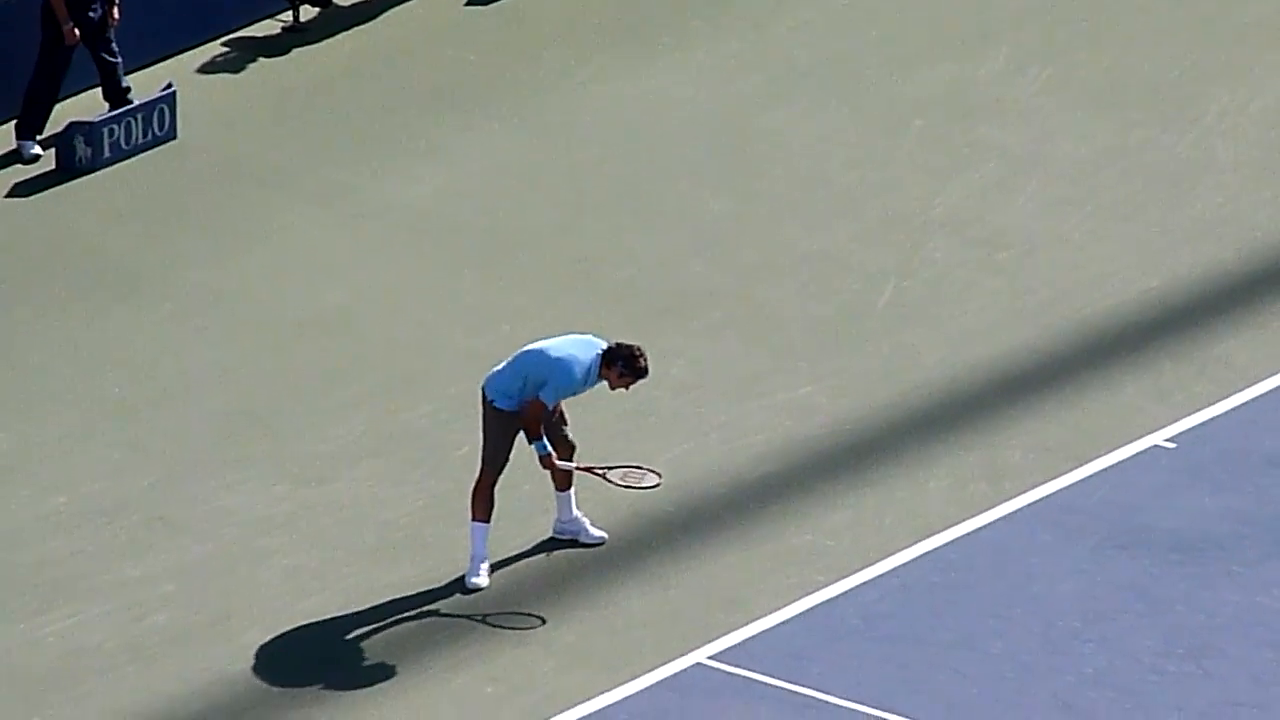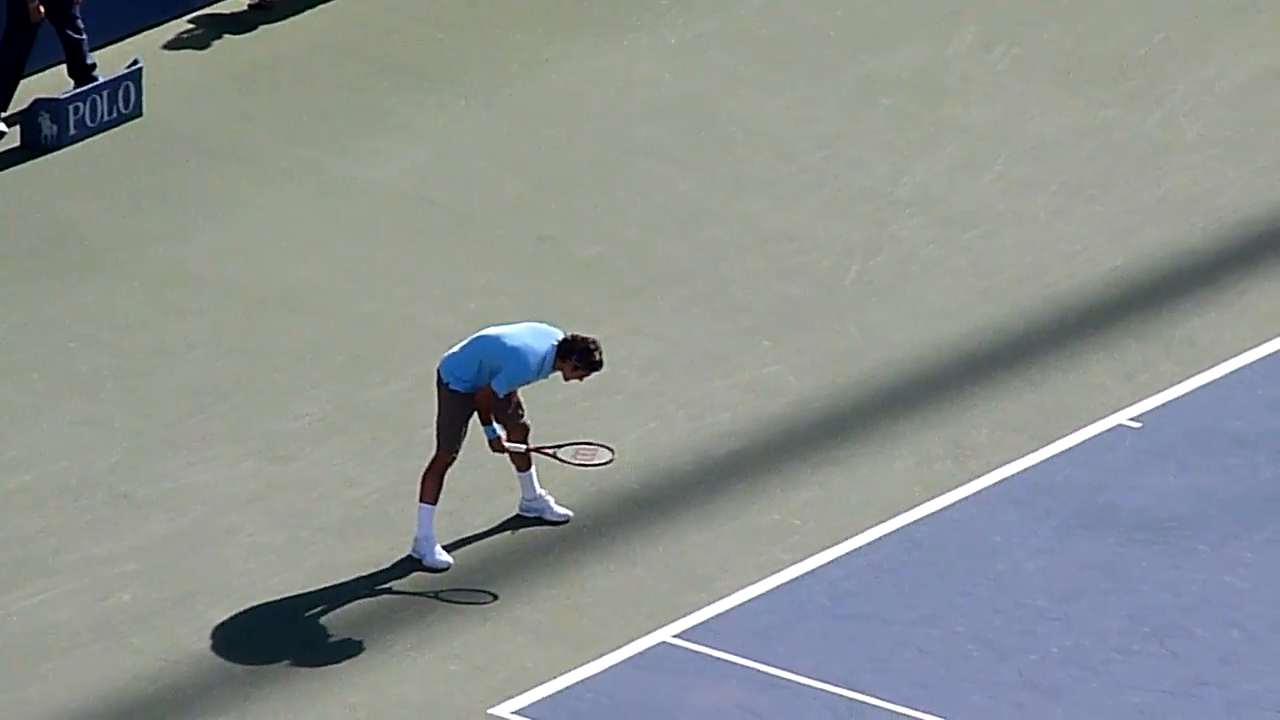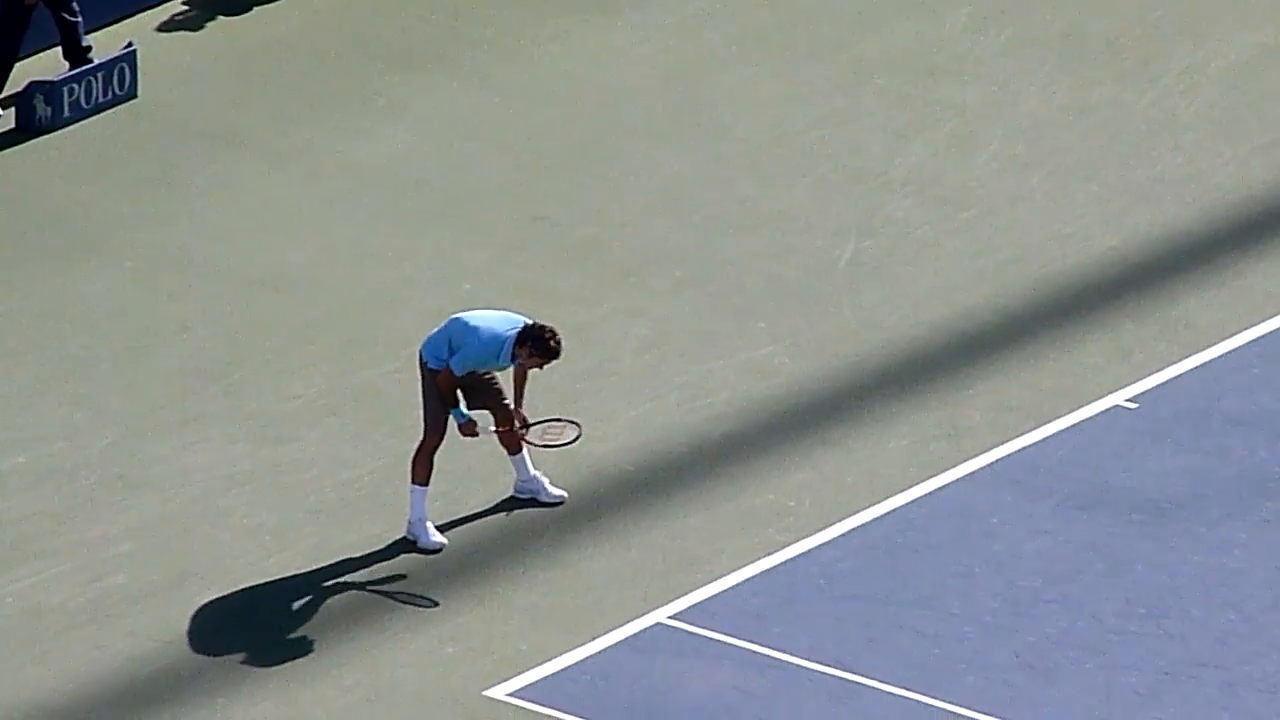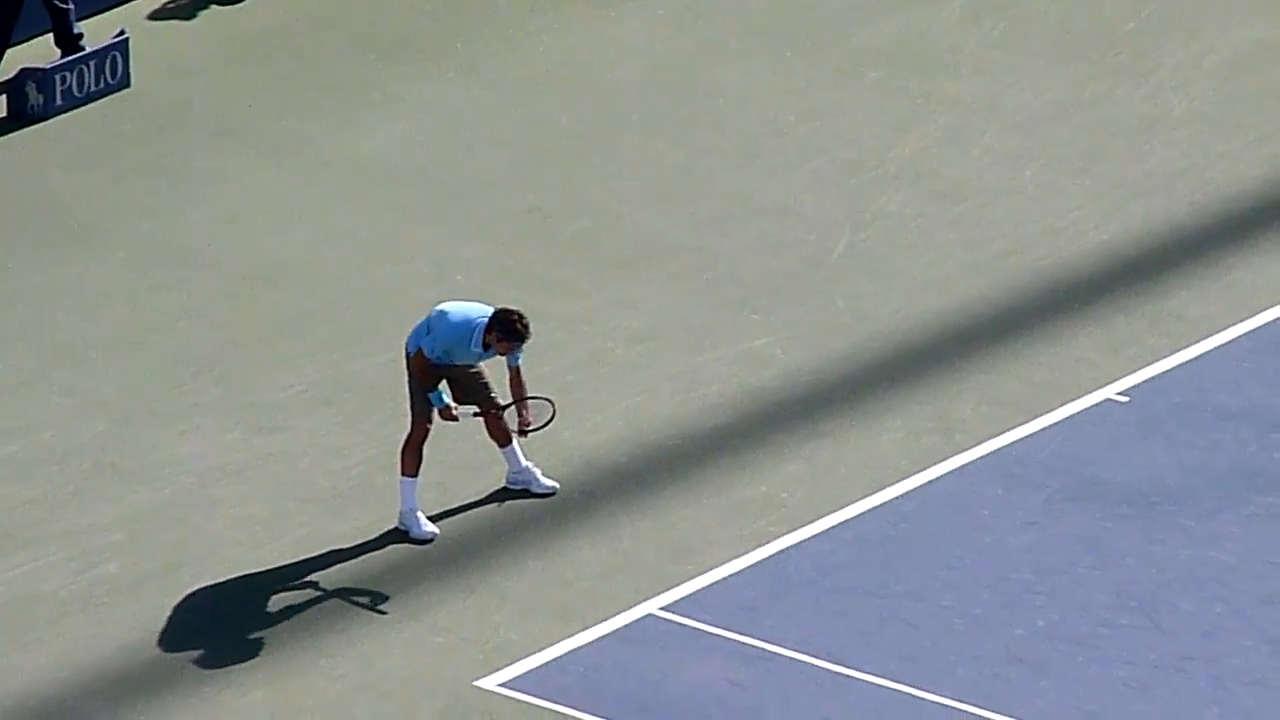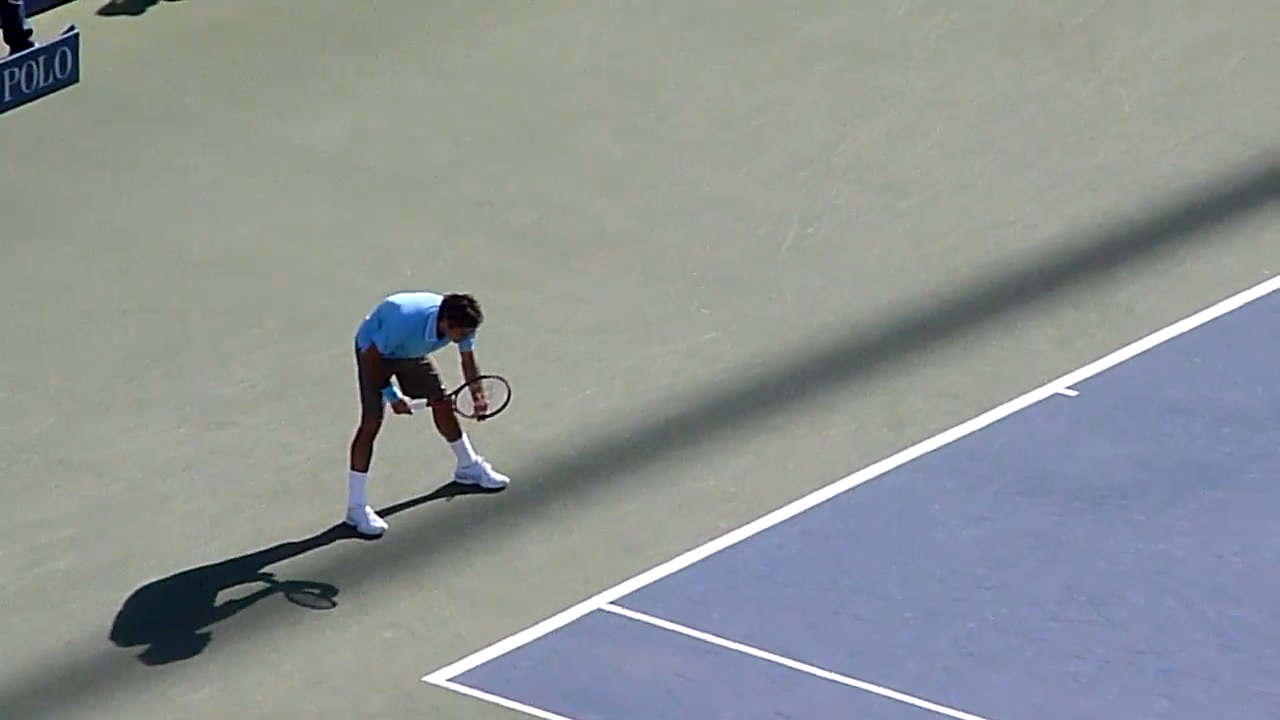
dt=0.3s
person 1, frame 1
left shoulder: (601, 349)
right shoulder: (572, 374)
right elbow: (532, 412)
left wrist: (557, 404)
right wrist: (542, 449)
left hip: (535, 396)
right hip: (502, 399)
left knee: (565, 448)
right knee: (490, 473)
left ankle: (567, 521)
right ankle: (478, 558)
person 1, frame 2
left shoulder: (559, 340)
right shoulder: (526, 365)
right elbow: (483, 399)
left wrist: (512, 391)
right wrist: (492, 433)
left hip: (489, 374)
right hip: (457, 379)
left knee: (519, 429)
right knee: (446, 455)
left ankle: (532, 499)
right ankle: (424, 539)
person 1, frame 3
left shoulder: (530, 334)
right shoulder: (485, 346)
left elbow: (521, 367)
right elbow: (444, 379)
left wrist: (518, 407)
right wrist: (460, 416)
left hip: (472, 362)
right hip: (439, 361)
left knee: (506, 415)
right knee: (433, 437)
left ankle: (527, 481)
right ankle: (417, 521)
person 1, frame 4
left shoulder: (509, 335)
right shoulder: (454, 330)
left elbow: (515, 375)
right elbow: (417, 361)
left wrist: (523, 413)
right wrist: (438, 400)
left hip: (462, 359)
right hip: (425, 358)
left knee: (492, 410)
right knee: (421, 427)
left ankle: (519, 472)
right ankle: (408, 511)
person 1, frame 5
left shoulder: (461, 324)
right shoulder: (407, 322)
left elbow: (468, 361)
right elbow: (370, 358)
left wrist: (478, 397)
right wrist: (391, 394)
left hip: (412, 352)
right hip: (376, 351)
left knee: (443, 403)
right knee: (372, 422)
left ankle: (469, 467)
right ankle: (357, 507)
